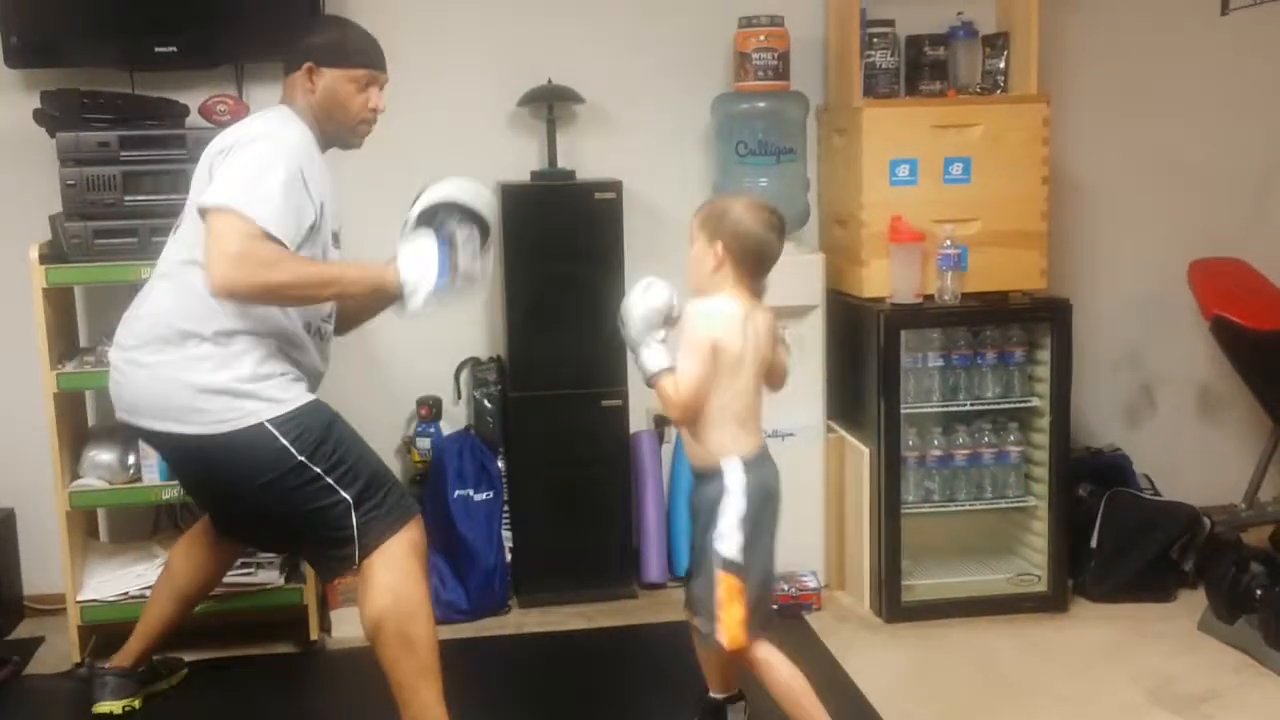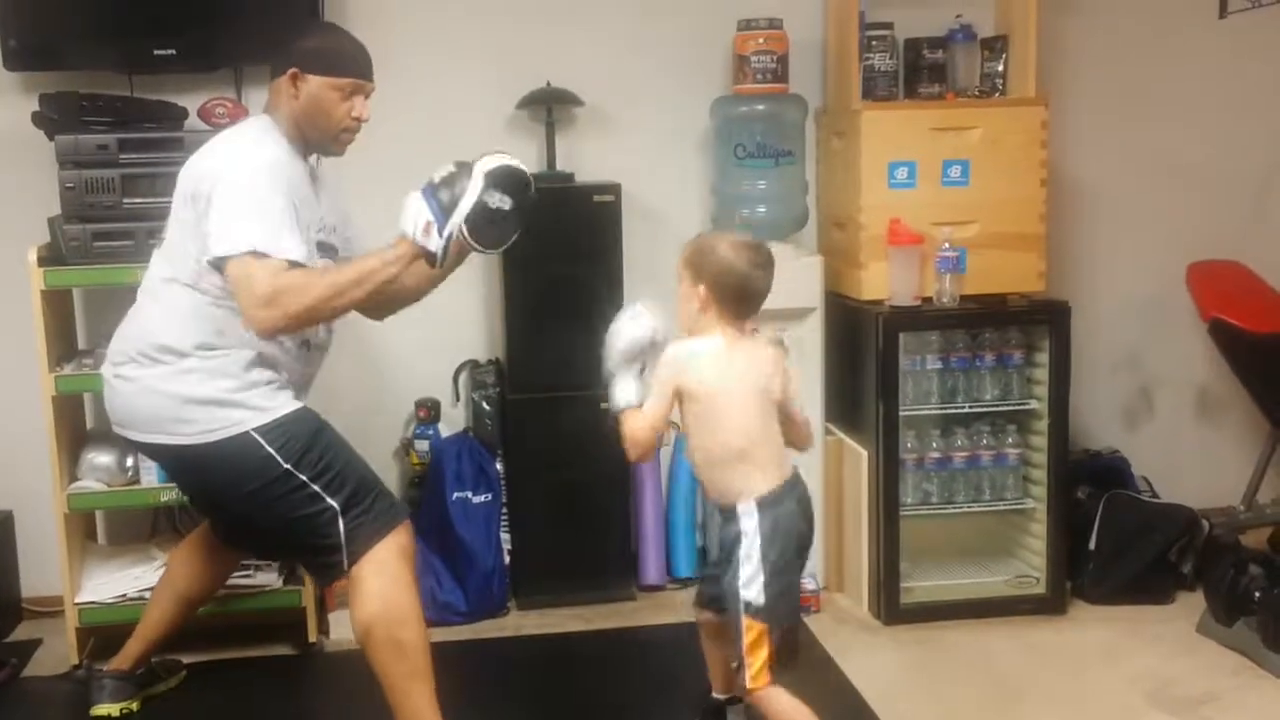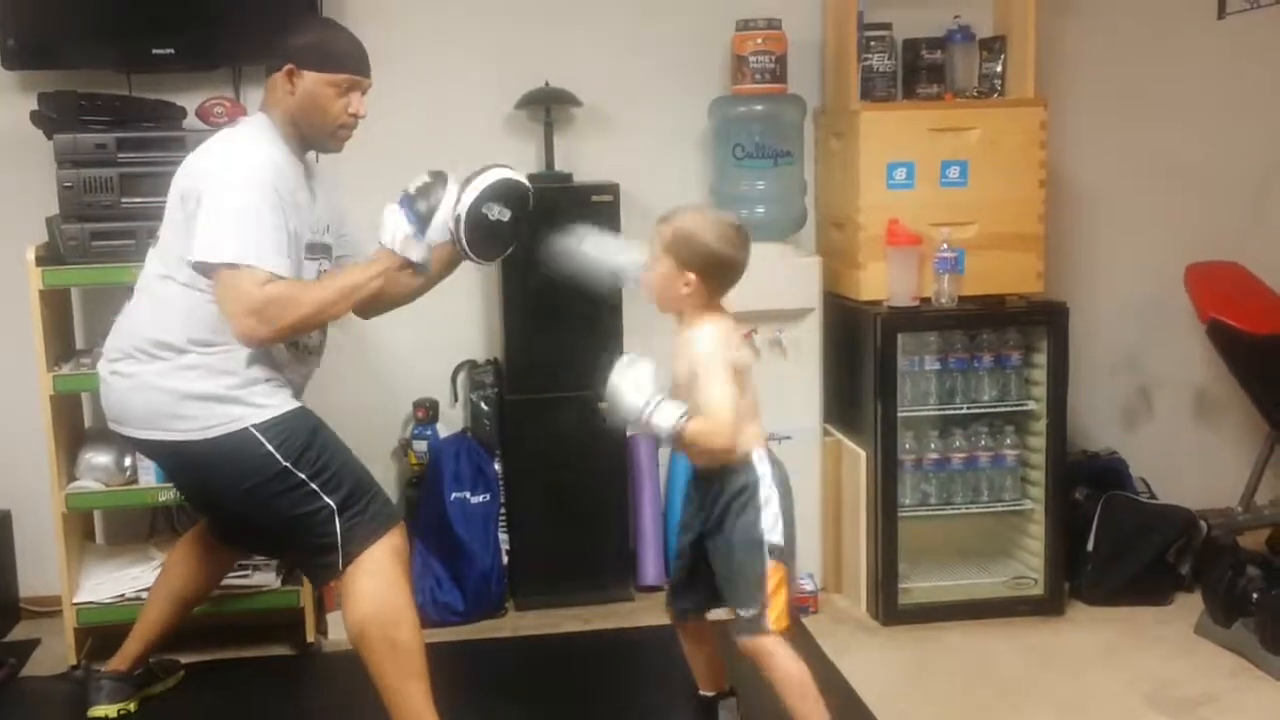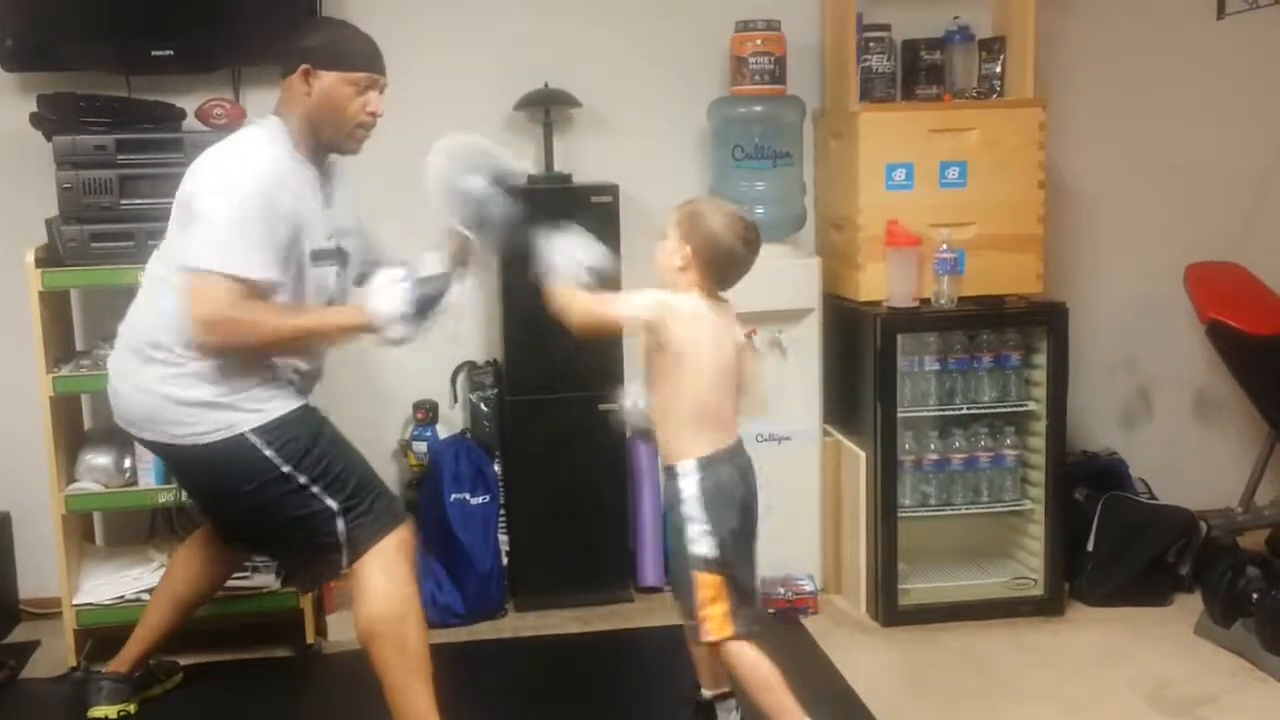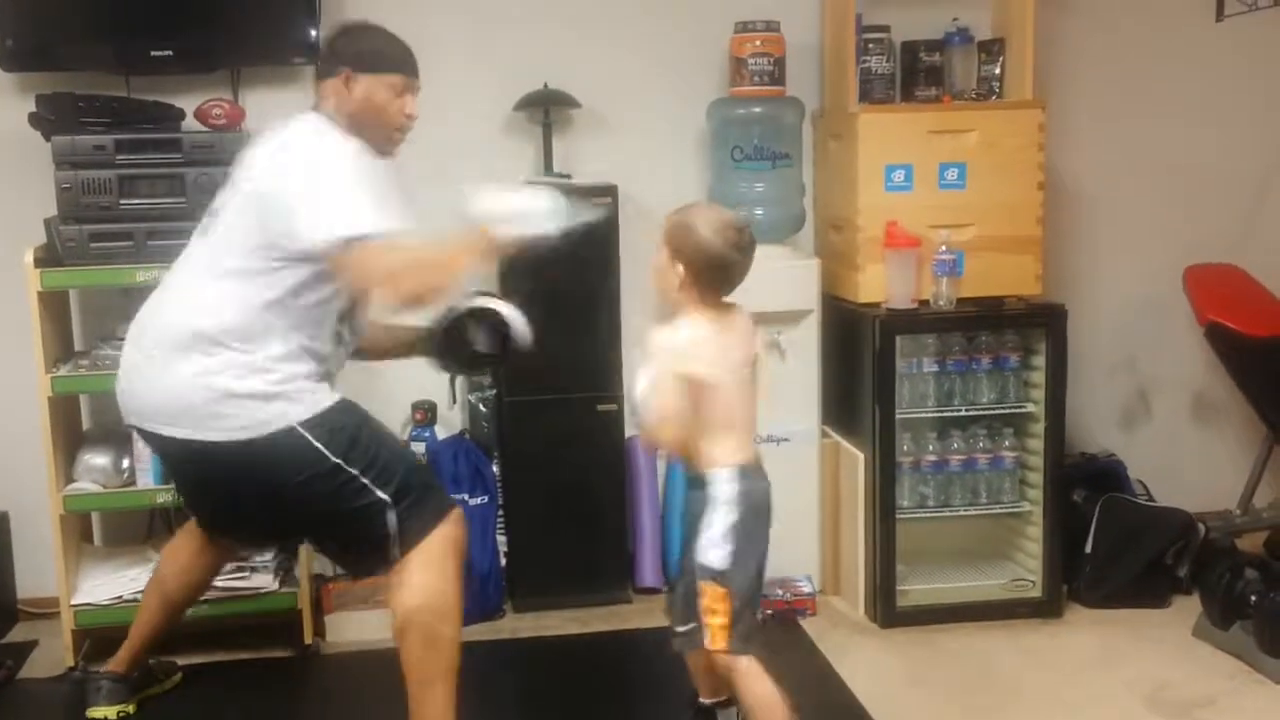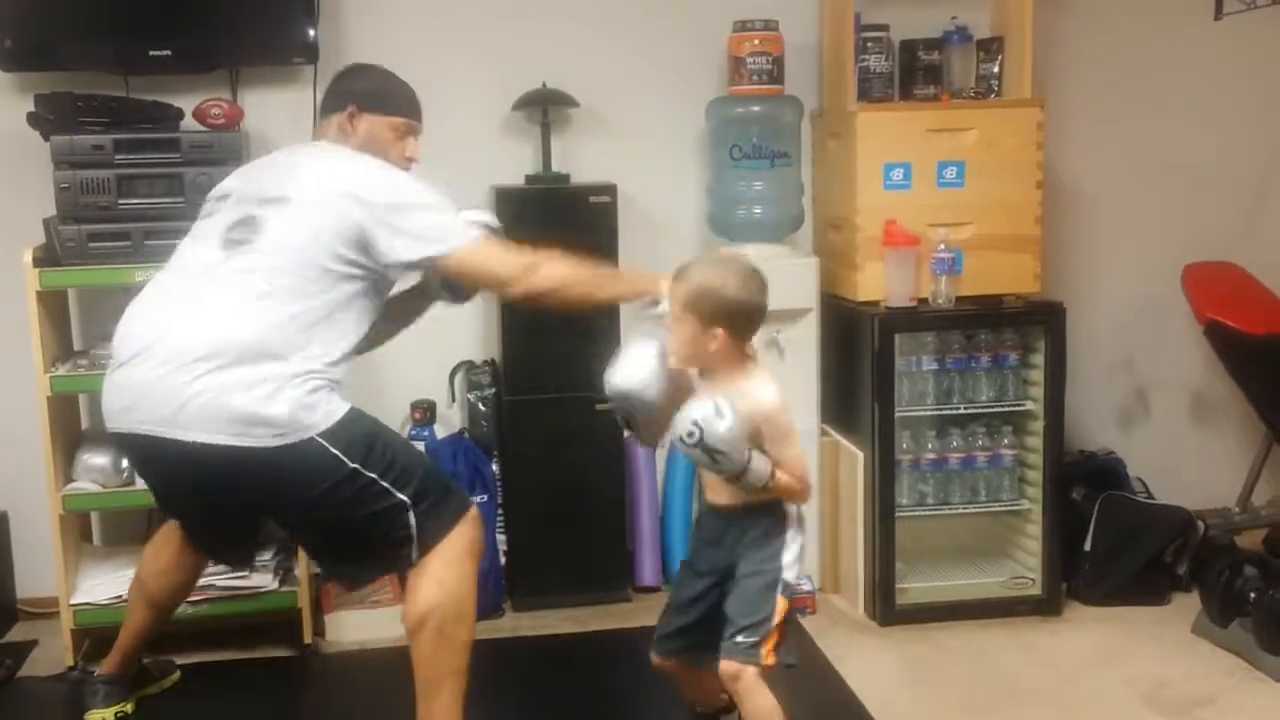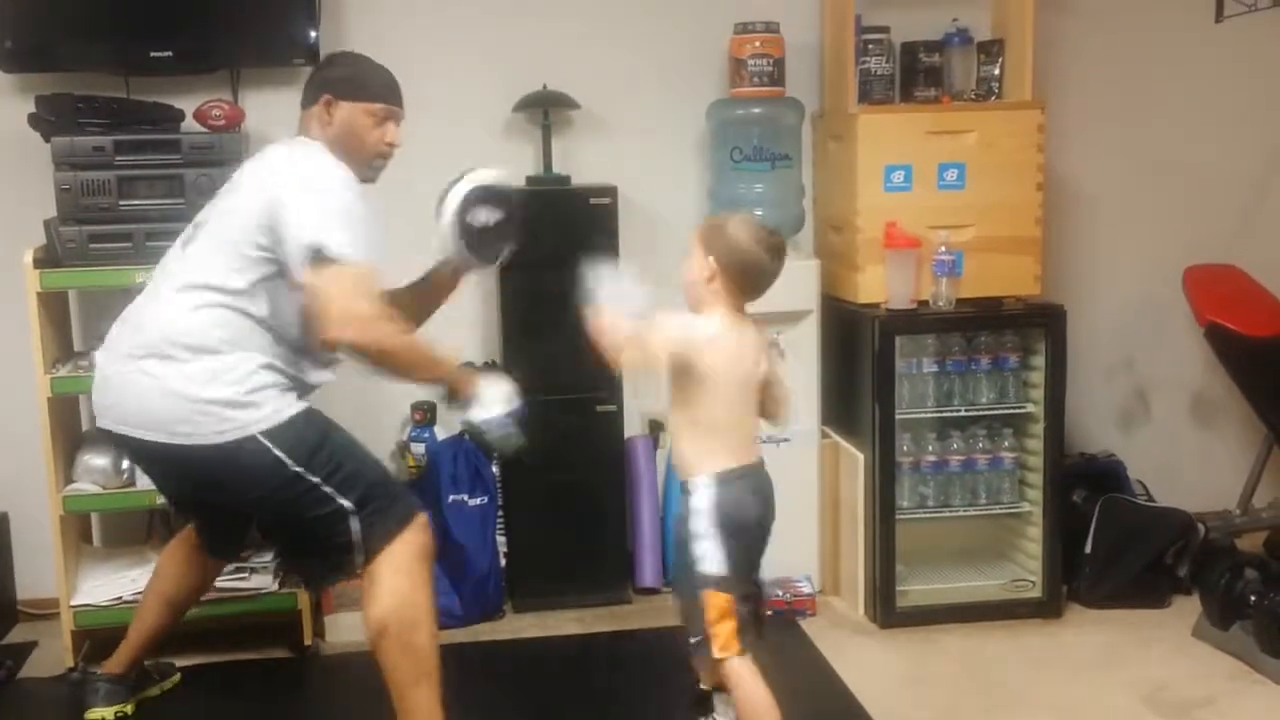
dt=0.2s
person 1, frame 1
left shoulder: (290, 153)
right shoulder: (275, 143)
left elbow: (327, 312)
right elbow: (235, 272)
left wrist: (427, 261)
right wrist: (397, 274)
left hip: (161, 381)
right hip: (216, 389)
left knee: (237, 519)
right knee: (391, 535)
person 1, frame 2
left shoulder: (295, 174)
right shoulder: (252, 161)
left elbow: (372, 297)
right elbow: (271, 307)
left wrist: (459, 241)
right wrist: (408, 246)
left hip: (168, 392)
right hip: (203, 398)
left knee: (237, 525)
right knee: (381, 543)
person 1, frame 3
left shoulder: (296, 171)
right shoulder: (245, 164)
left elbow: (361, 295)
right elbow: (258, 316)
left wrist: (450, 248)
right wrist: (392, 255)
left hip: (170, 392)
right hip: (199, 395)
left knee: (235, 523)
right knee: (374, 544)
person 1, frame 4
left shoulder: (315, 173)
right shoulder: (254, 171)
left elbow: (354, 286)
right elbow: (217, 324)
left wrist: (462, 249)
right wrist: (364, 316)
left hip: (172, 392)
right hip: (203, 397)
left knee: (244, 525)
right knee: (381, 541)
person 1, frame 5
left shoulder: (309, 156)
right shoulder: (331, 160)
left elbow: (331, 321)
right elbow: (397, 283)
left wrist: (429, 342)
right wrist: (490, 235)
left hip: (162, 384)
right hip: (234, 395)
left knee: (224, 523)
right knee: (434, 534)
person 1, frame 6
left shoulder: (253, 178)
right shoulder: (372, 188)
right elbow: (521, 276)
left wrist: (423, 296)
right wrist: (655, 287)
right hip: (243, 412)
left knee: (201, 527)
right knee: (450, 536)
person 1, frame 7
left shoulder: (275, 178)
right shoulder: (318, 179)
left elbow: (384, 313)
right elbow: (352, 326)
left wrist: (460, 261)
right wrist: (469, 384)
right hip: (205, 403)
left knee: (221, 529)
right knee: (400, 539)
person 2, frame 1
left shoulder: (708, 315)
right shoulder: (761, 318)
left elbow: (680, 408)
left wrist: (649, 345)
left hip: (733, 485)
right hip: (745, 477)
left knee: (741, 635)
right knee: (707, 616)
person 2, frame 2
left shoulder: (680, 358)
right shoulder: (770, 354)
left elbow: (637, 444)
right elbow: (802, 437)
left wrist: (624, 376)
left hip: (757, 522)
right hip: (784, 503)
left knee: (756, 678)
right knee: (713, 616)
person 2, frame 3
left shoulder: (703, 342)
right shoulder: (708, 324)
left elbow: (720, 435)
left wrist: (651, 407)
left hip: (749, 487)
right hip: (708, 488)
left knee: (760, 639)
right knee: (685, 612)
person 2, frame 4
left shoulder: (664, 307)
right shoulder: (724, 319)
left elbow: (577, 313)
left wrist: (555, 267)
left hip: (700, 486)
right hip: (717, 474)
left knee: (724, 634)
right knee: (699, 613)
person 2, frame 5
left shoulder: (671, 344)
right shoulder: (737, 322)
left elbow: (667, 438)
left wrist: (652, 390)
left hip: (725, 494)
right hip: (740, 483)
left knee: (727, 647)
right knee: (688, 621)
person 2, frame 6
left shoulder: (761, 400)
right shoulder: (710, 372)
left elbow: (800, 487)
left wrist: (736, 463)
left hip: (766, 532)
right hip: (715, 526)
left knee: (736, 669)
right knee: (669, 652)
person 2, frame 7
left shoulder: (688, 331)
right shoulder: (754, 340)
left elbow: (615, 344)
right elbow: (775, 410)
left wrist: (601, 297)
left hip: (715, 502)
right hip: (746, 488)
left knee: (725, 650)
right knee: (702, 618)
